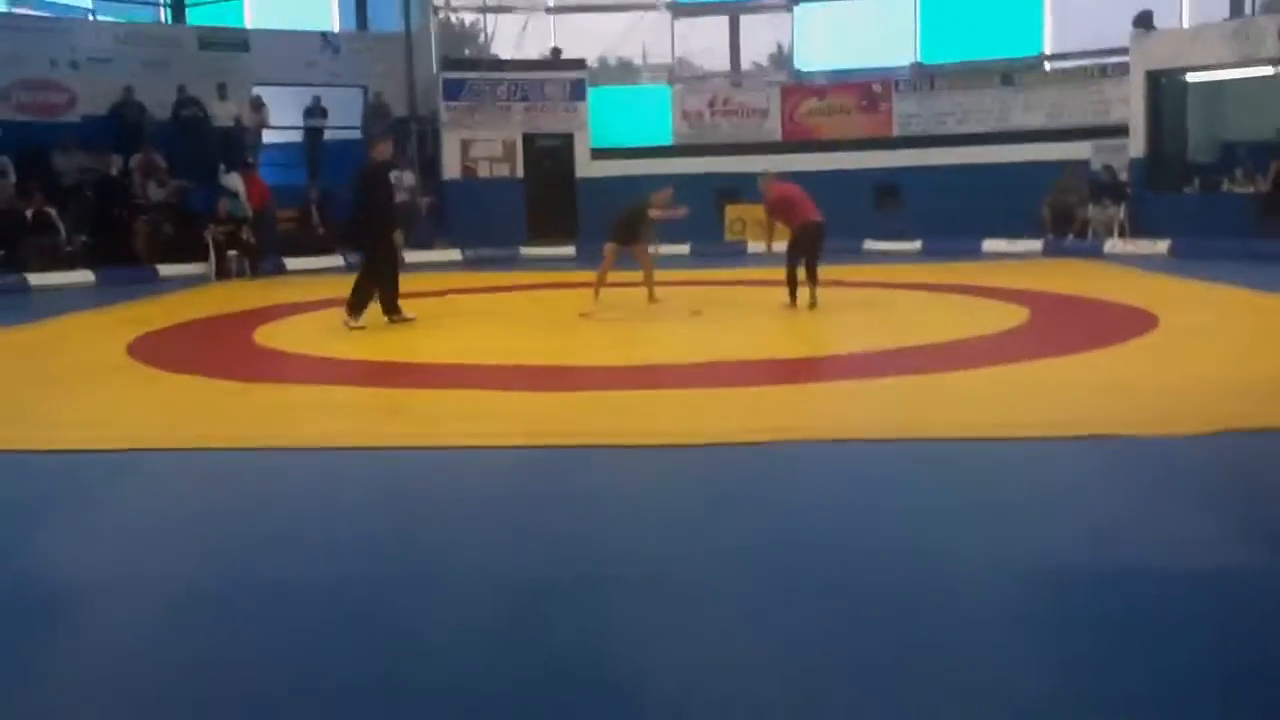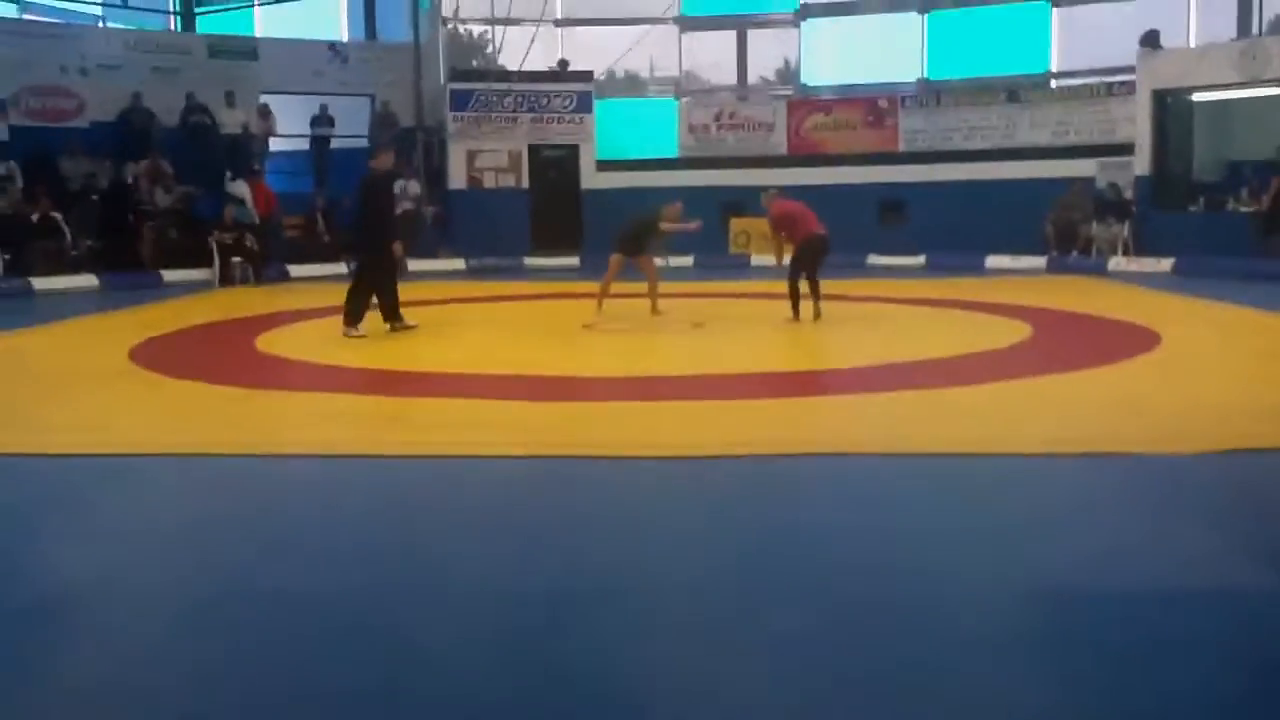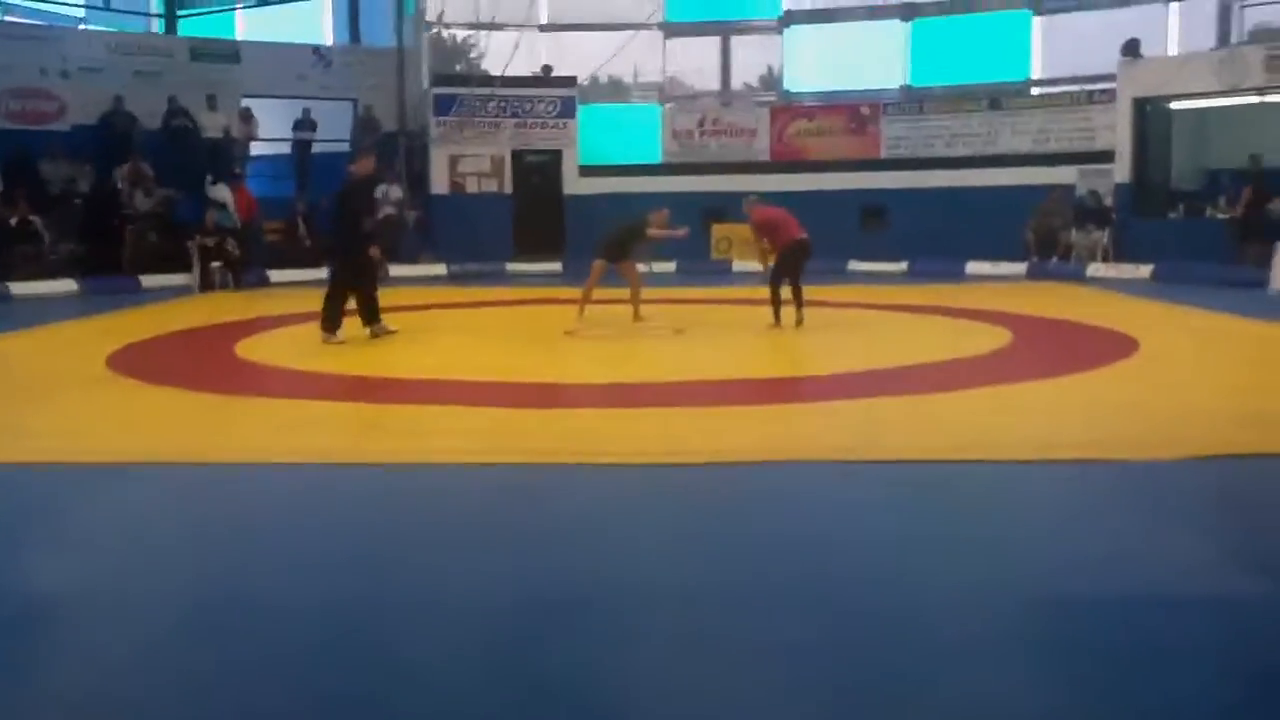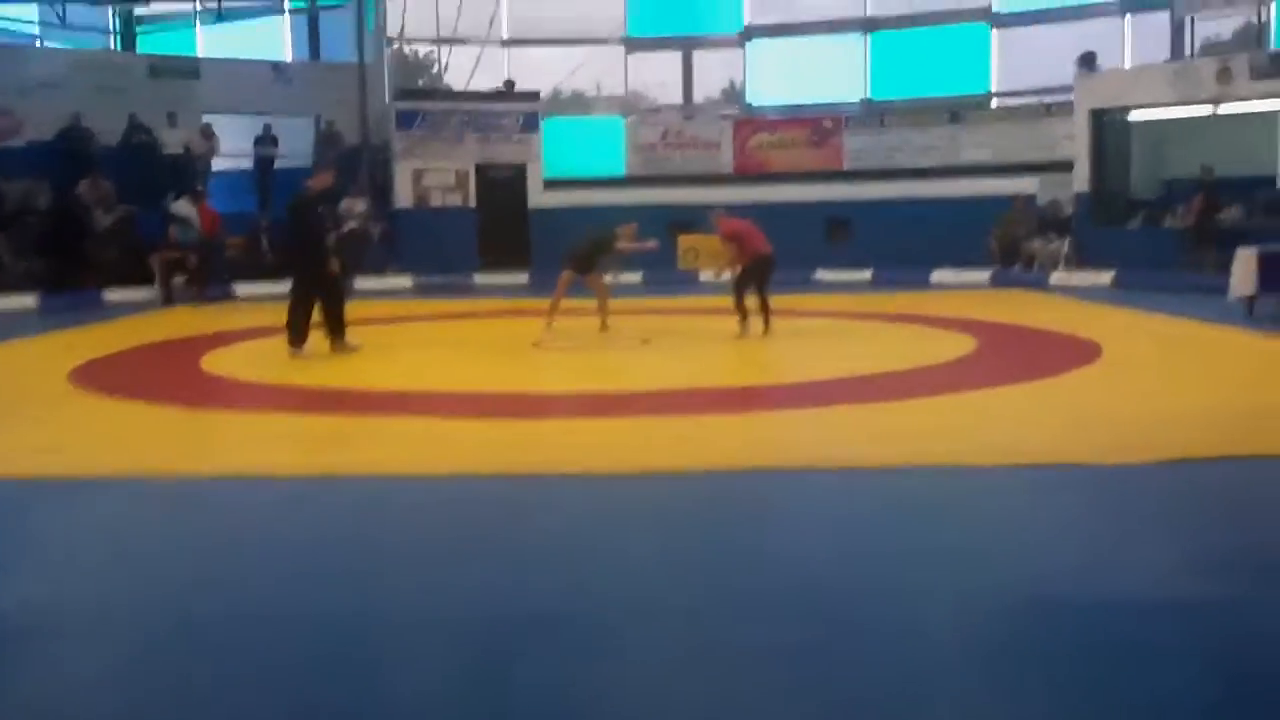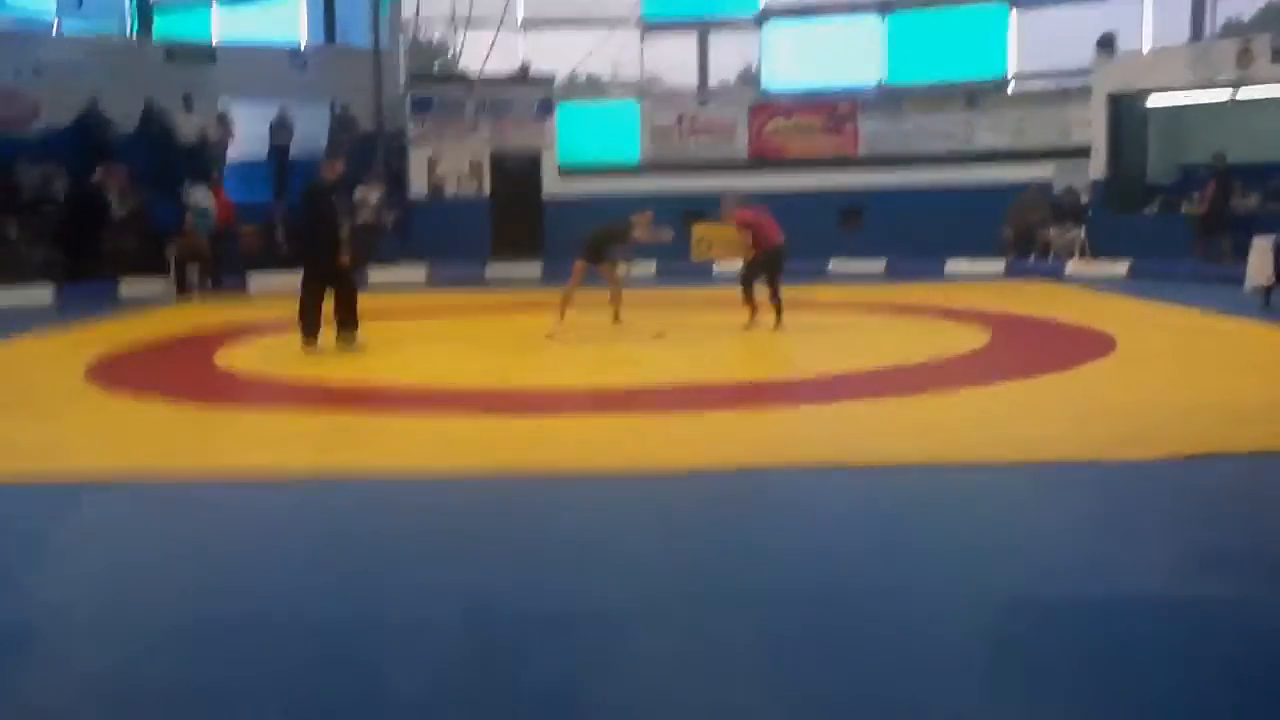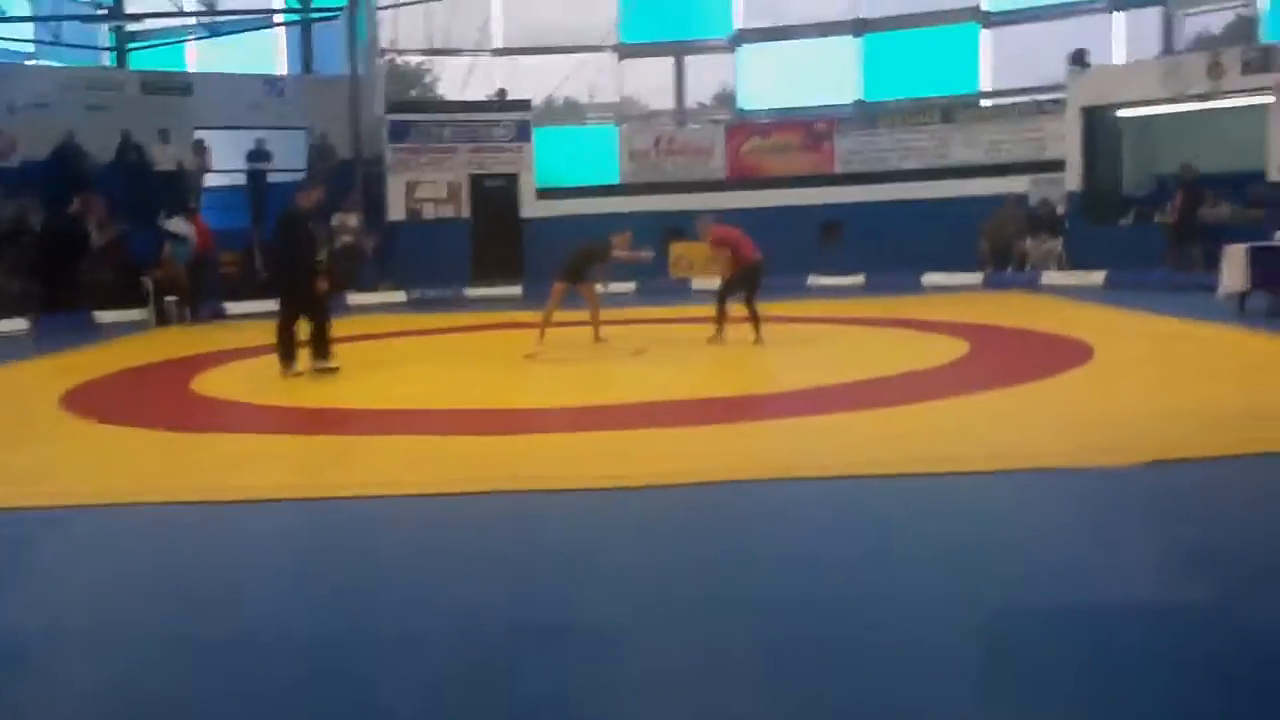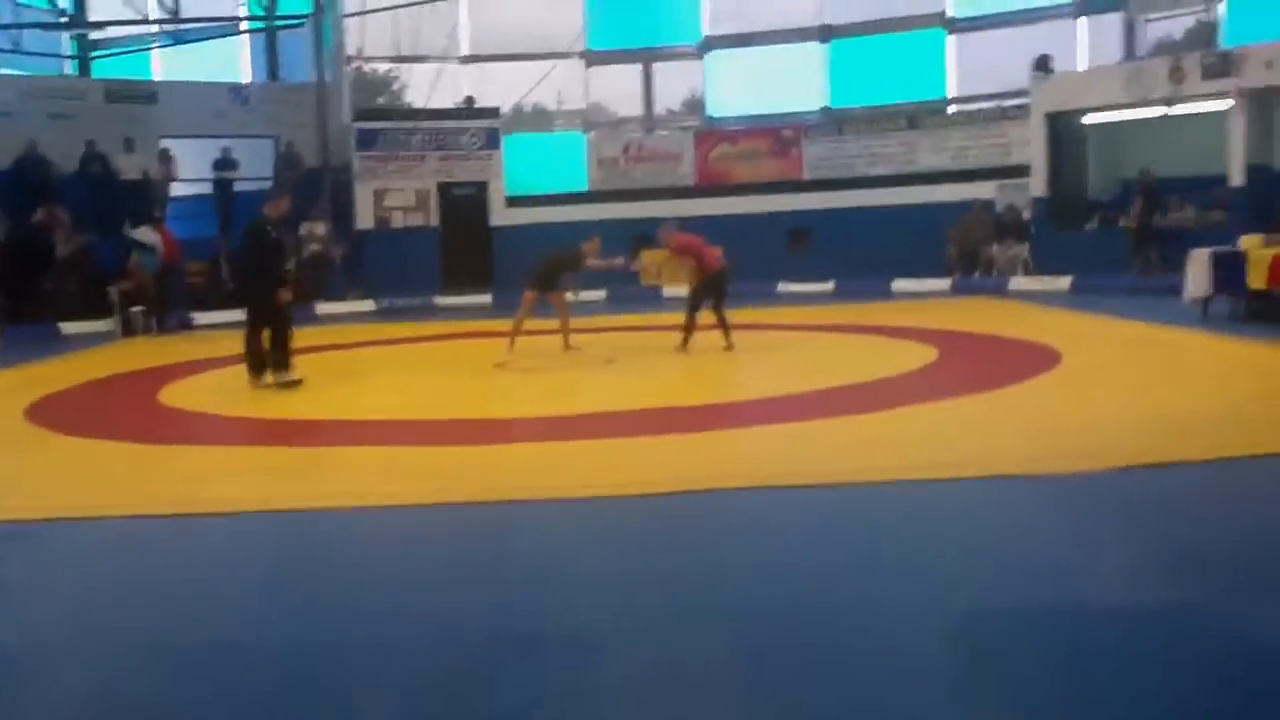
dt=0.1s
person 1, frame 1
left shoulder: (375, 169)
right shoulder: (375, 170)
right elbow: (382, 204)
right wrist: (394, 230)
left hip: (377, 228)
right hip: (375, 229)
left knee: (388, 270)
right knee: (374, 271)
left ankle: (393, 311)
right ankle: (353, 312)
person 1, frame 2
left shoulder: (377, 179)
right shoulder: (375, 181)
right elbow: (381, 214)
left wrist: (392, 239)
right wrist: (393, 240)
left hip: (379, 239)
right hip: (372, 240)
left knee: (386, 280)
right knee: (365, 282)
left ankle: (395, 319)
right ankle: (350, 323)
person 1, frame 3
left shoulder: (357, 183)
right shoulder: (352, 186)
right elbow: (356, 220)
left wrist: (369, 244)
right wrist: (369, 245)
left hip: (355, 244)
right hip: (348, 245)
left knee: (366, 283)
right knee: (340, 287)
left ankle: (374, 323)
right ankle: (329, 329)
person 1, frame 4
left shoulder: (317, 198)
right shoulder: (305, 201)
right elbow: (313, 234)
left wrist: (329, 257)
right wrist: (328, 258)
left hip: (318, 258)
right hip: (307, 260)
left knee: (334, 296)
right knee: (303, 302)
left ankle: (337, 338)
right ankle: (296, 343)
person 1, frame 5
left shoulder: (327, 189)
right shoulder: (318, 191)
right elbow: (326, 224)
left wrist: (341, 247)
right wrist: (340, 249)
left hip: (329, 249)
right hip: (318, 251)
left knee: (346, 288)
right knee: (313, 295)
left ankle: (346, 333)
right ankle: (310, 337)
person 1, frame 6
left shoulder: (302, 215)
right shoulder: (292, 218)
right elbow: (300, 252)
left wrist: (318, 274)
right wrist: (316, 277)
left hip: (306, 277)
right hip: (292, 277)
left knee: (320, 315)
right knee: (297, 318)
left ankle: (320, 358)
right ankle: (288, 362)
person 1, frame 7
left shoulder: (271, 226)
right shoulder: (258, 228)
right elbow: (263, 262)
left wrist: (282, 286)
right wrist: (279, 287)
left hip: (273, 287)
right hip: (260, 288)
left knee: (281, 328)
right knee: (257, 330)
left ankle: (280, 371)
right ankle: (258, 372)
